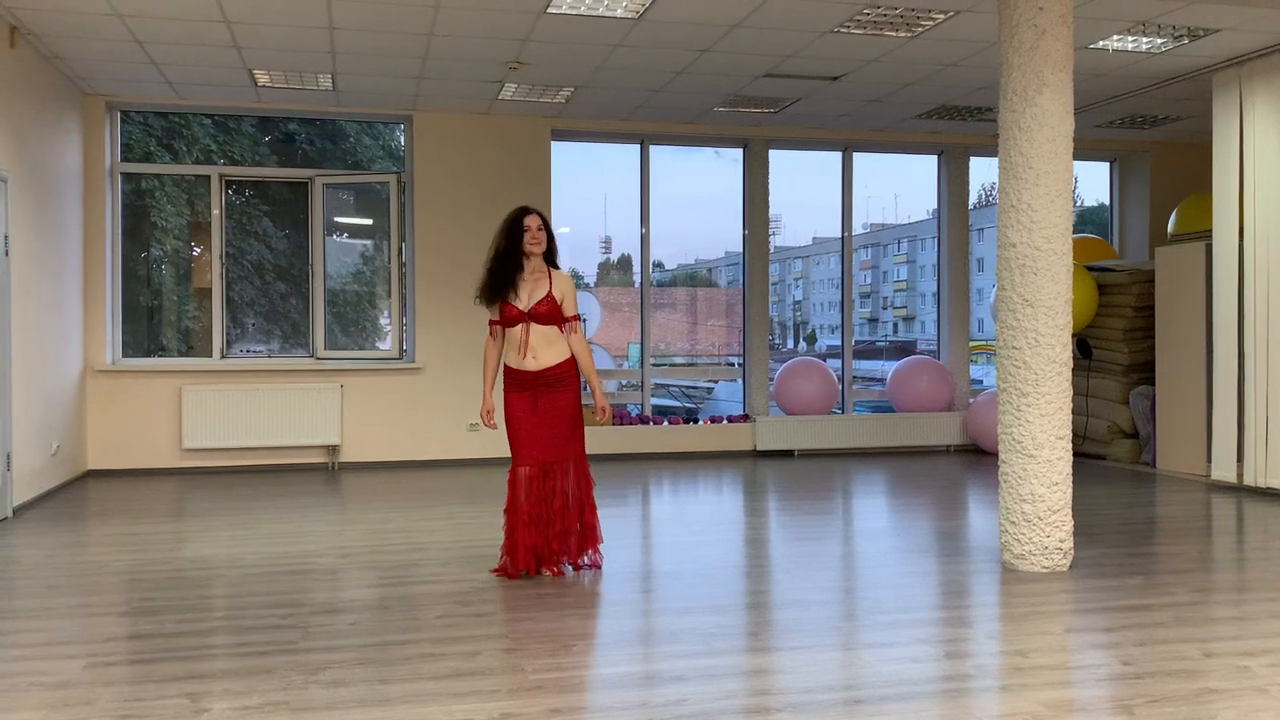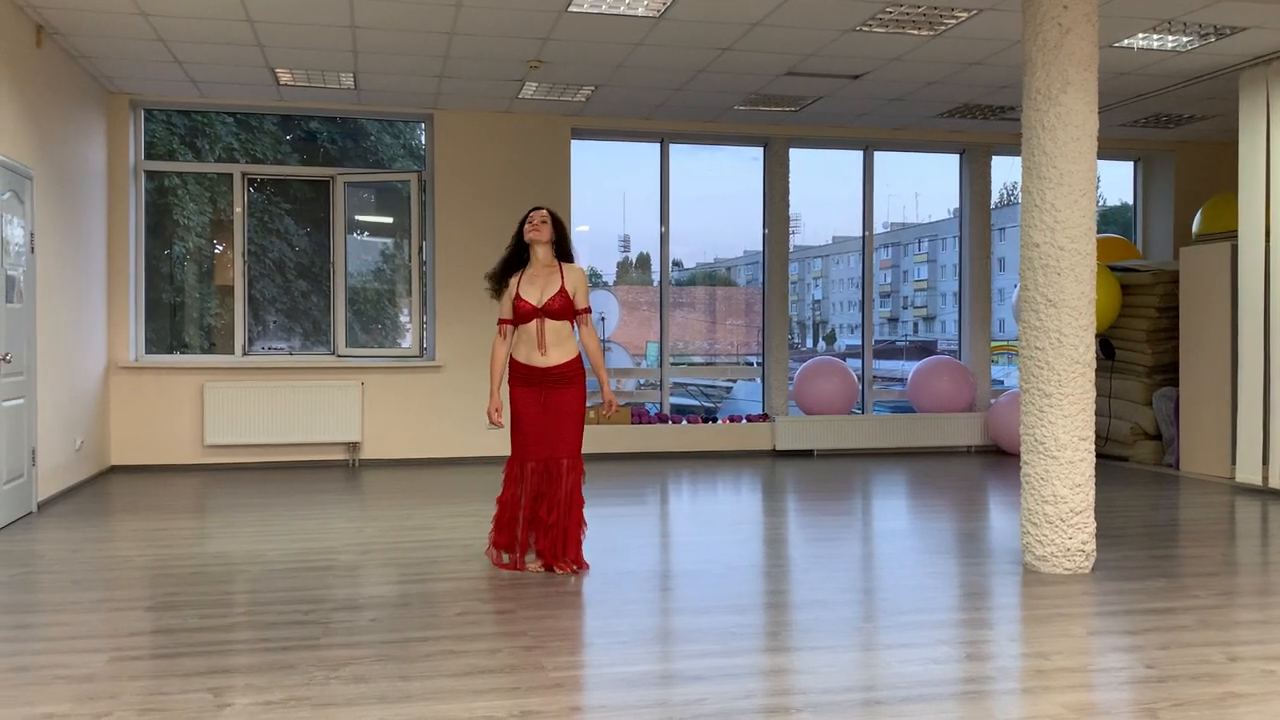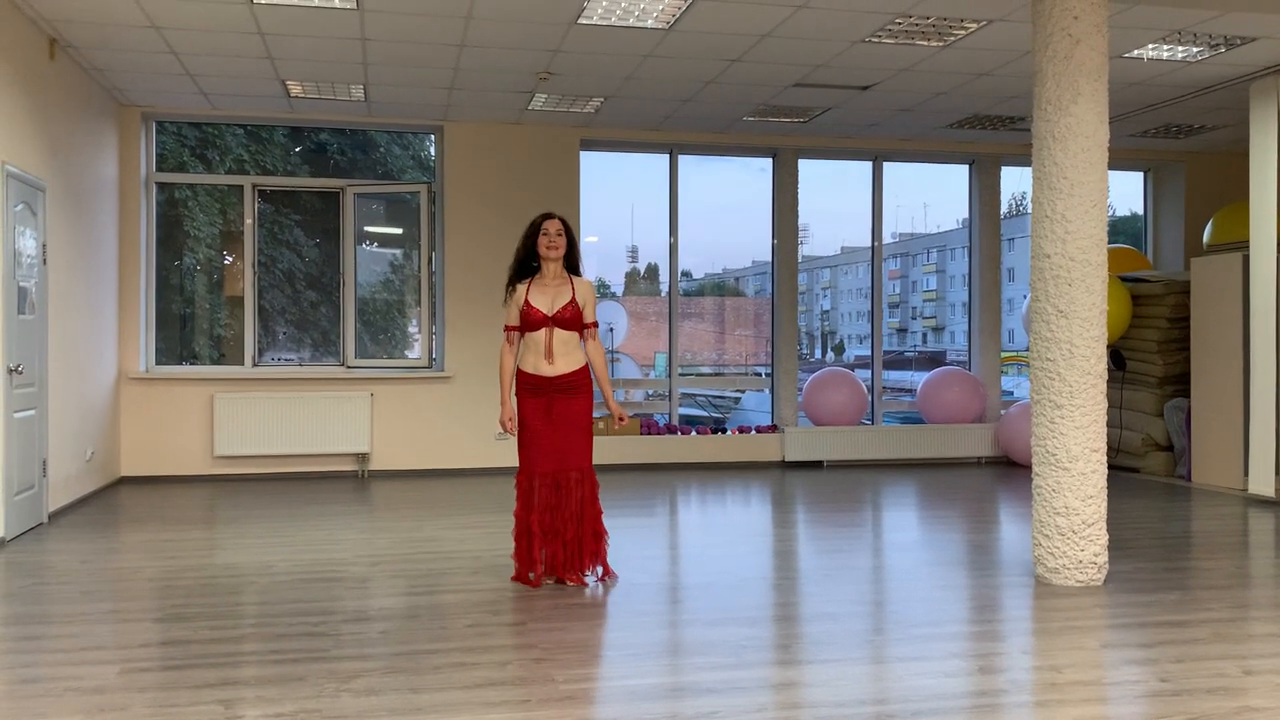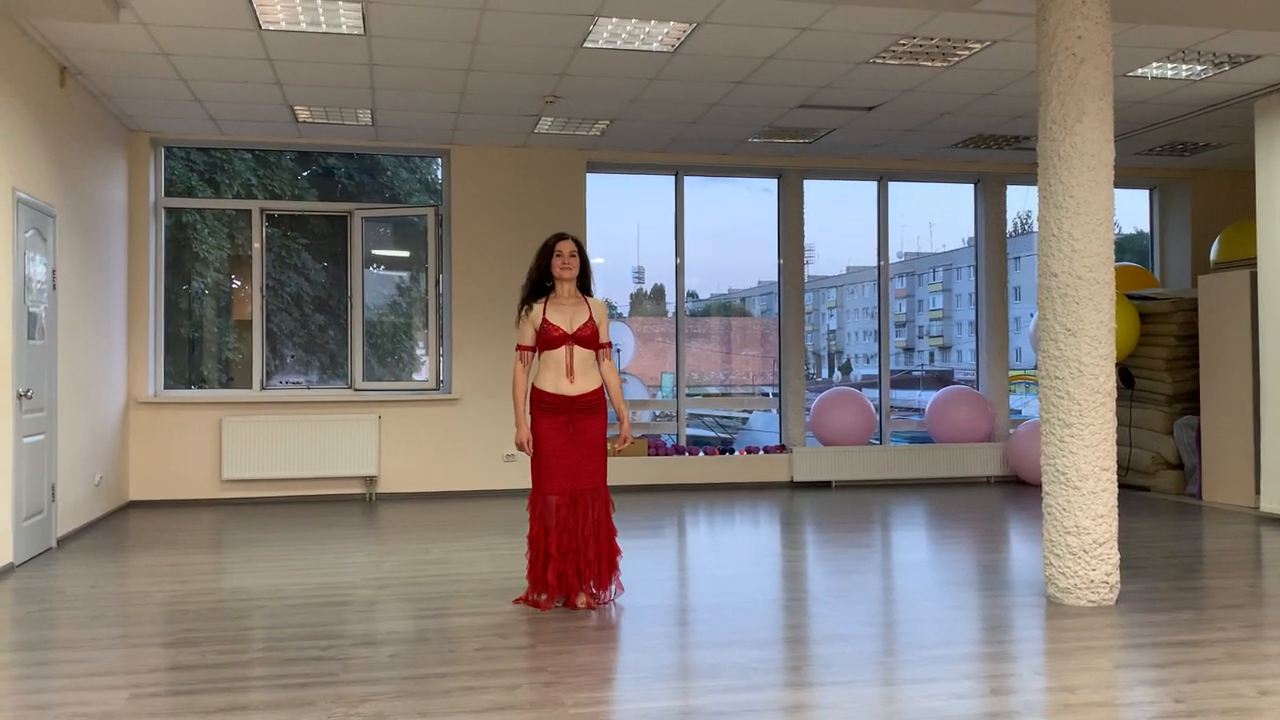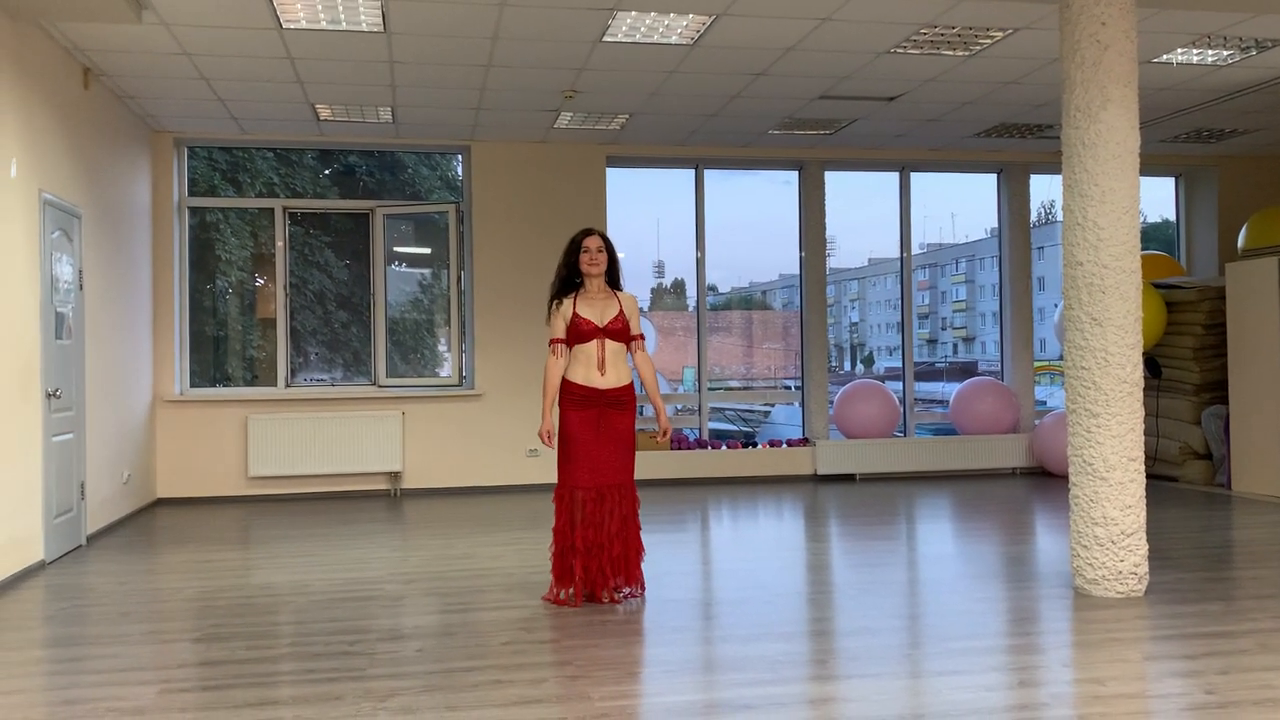
dt=1s
person 1, frame 1
left shoulder: (561, 281)
right shoulder: (502, 283)
left elbow: (576, 336)
right elbow: (494, 341)
left wrist: (596, 389)
right wrist: (487, 394)
left hip: (560, 382)
right hip: (517, 387)
left knee: (560, 465)
right knee: (525, 468)
left ankle: (553, 552)
right ankle: (522, 553)
person 1, frame 2
left shoulder: (573, 275)
right shoulder: (512, 282)
left elbow: (587, 330)
right elbow: (502, 339)
left wrist: (605, 384)
right wrist: (494, 393)
left hip: (567, 379)
right hip: (525, 382)
left knee: (564, 461)
right knee: (529, 462)
left ankle: (562, 552)
right ankle: (532, 550)
person 1, frame 3
left shoulder: (582, 289)
right shoulder: (520, 291)
left elbow: (593, 345)
right elbow: (509, 347)
left wrist: (610, 399)
right wrist: (505, 402)
left hip: (574, 390)
right hip: (532, 392)
left knee: (574, 473)
right knee: (537, 475)
left ankle: (572, 563)
right ankle: (540, 562)
person 1, frame 4
left shoulder: (597, 309)
right shoulder: (534, 310)
left elbow: (607, 364)
right elbow: (521, 367)
left wrist: (624, 417)
right wrist: (520, 422)
left hip: (591, 410)
right hip: (548, 410)
left knee: (589, 493)
right knee: (551, 494)
left ankle: (584, 585)
right ankle: (550, 585)
person 1, frame 5
left shoulder: (627, 303)
right shoulder: (564, 305)
left elbow: (641, 357)
right elbow: (556, 359)
left wrist: (660, 409)
right wrist: (546, 413)
left hip: (620, 403)
right hip: (577, 403)
left knee: (617, 487)
right knee: (579, 487)
left ankle: (613, 579)
right ankle: (578, 580)
